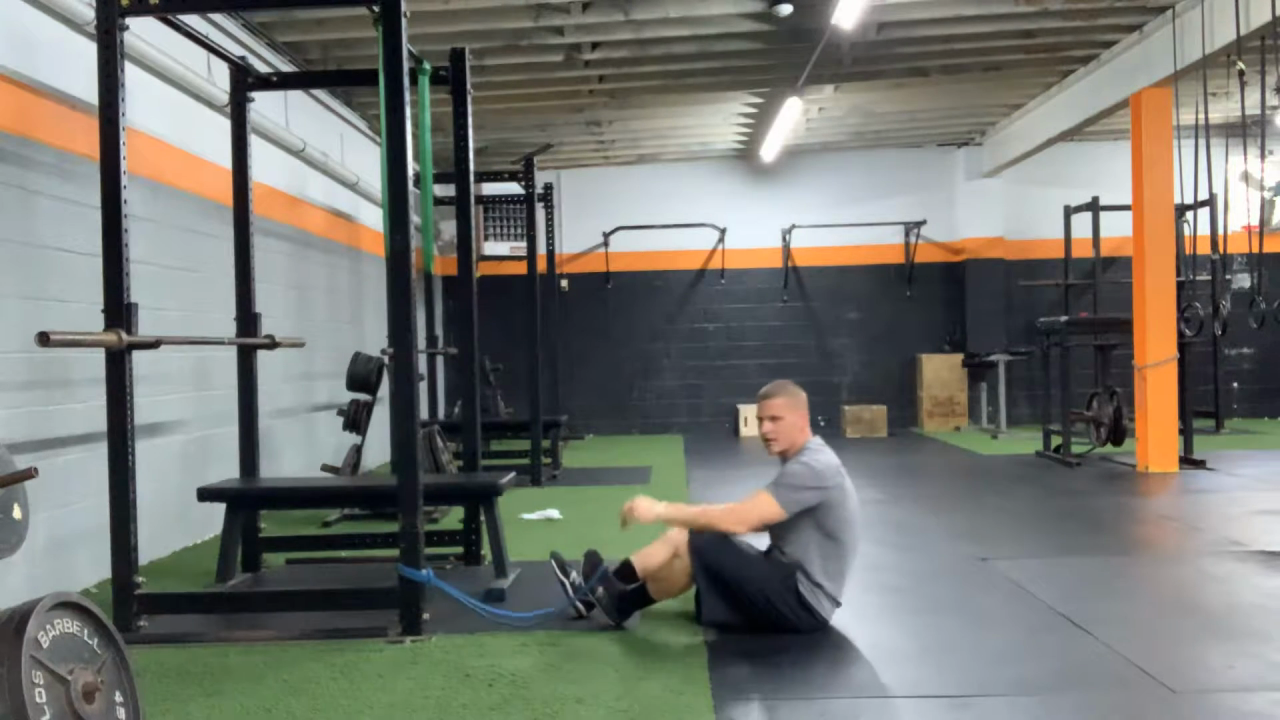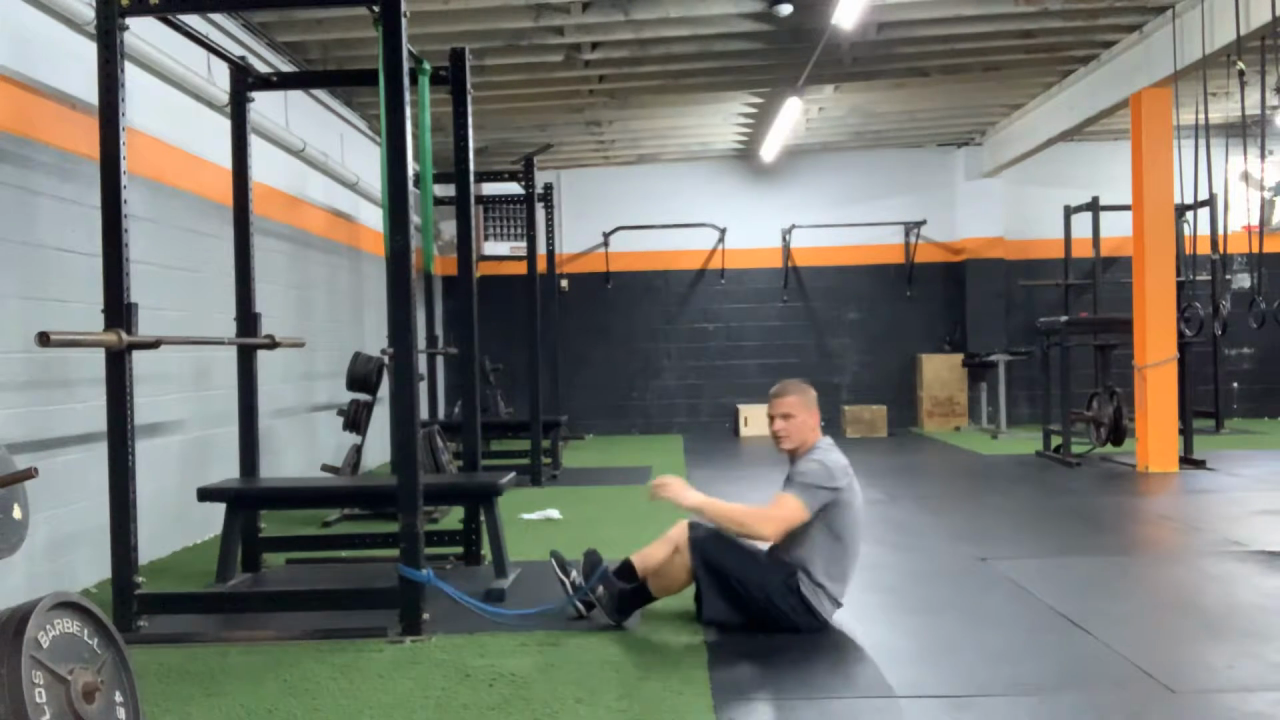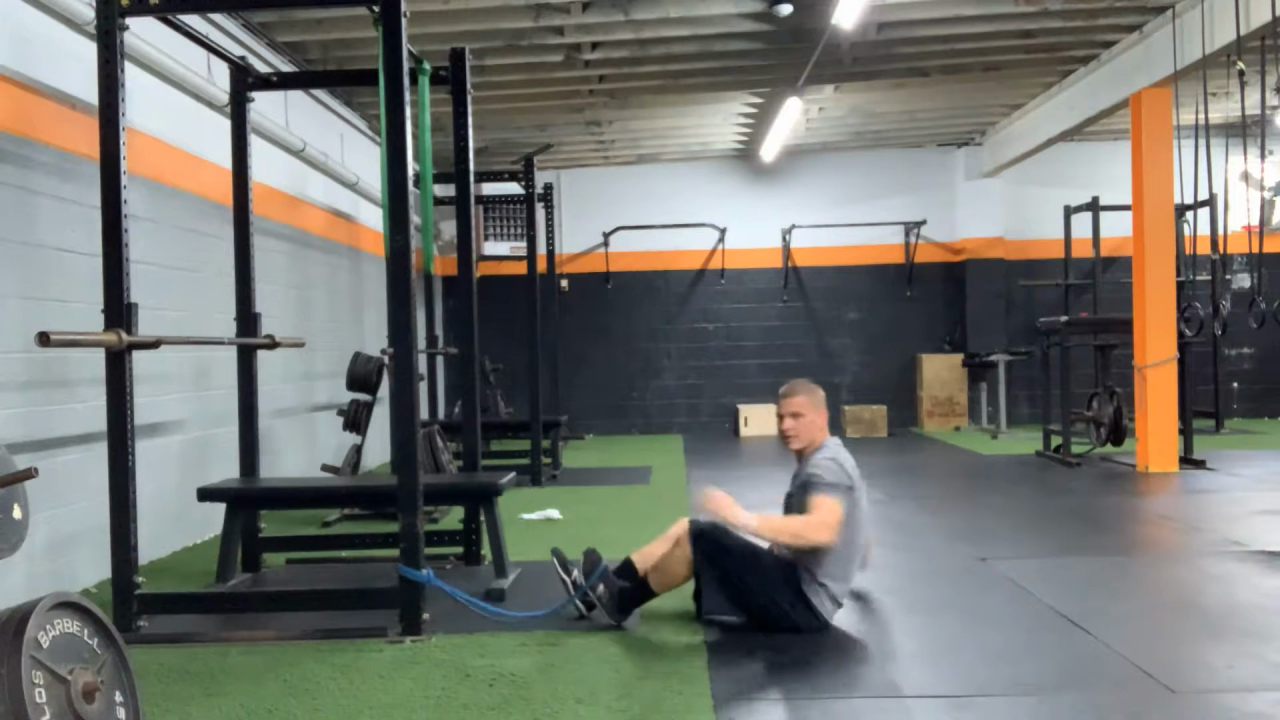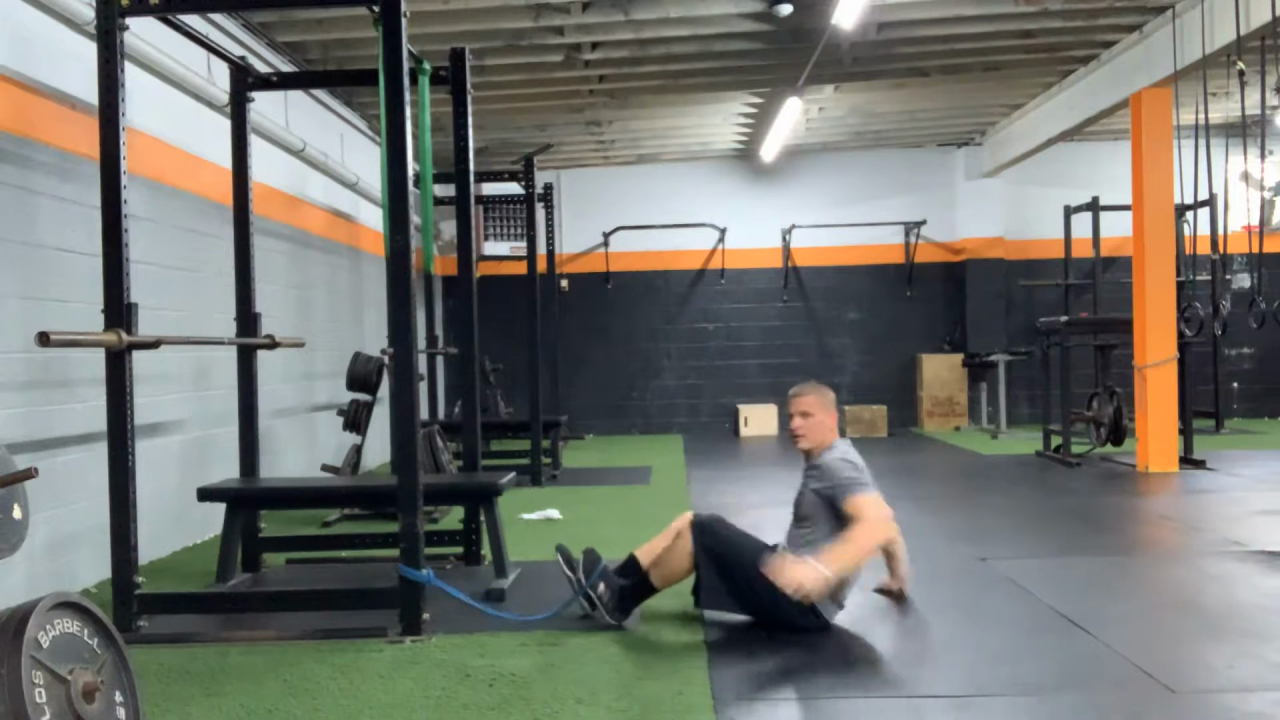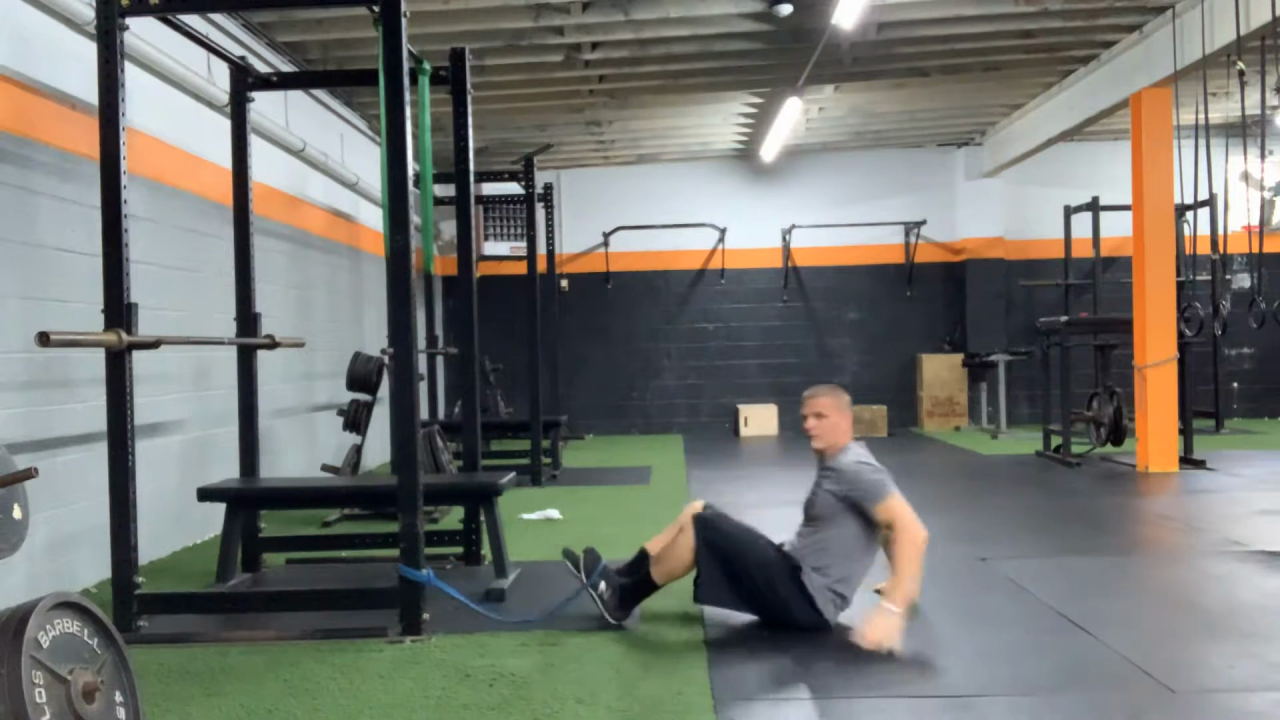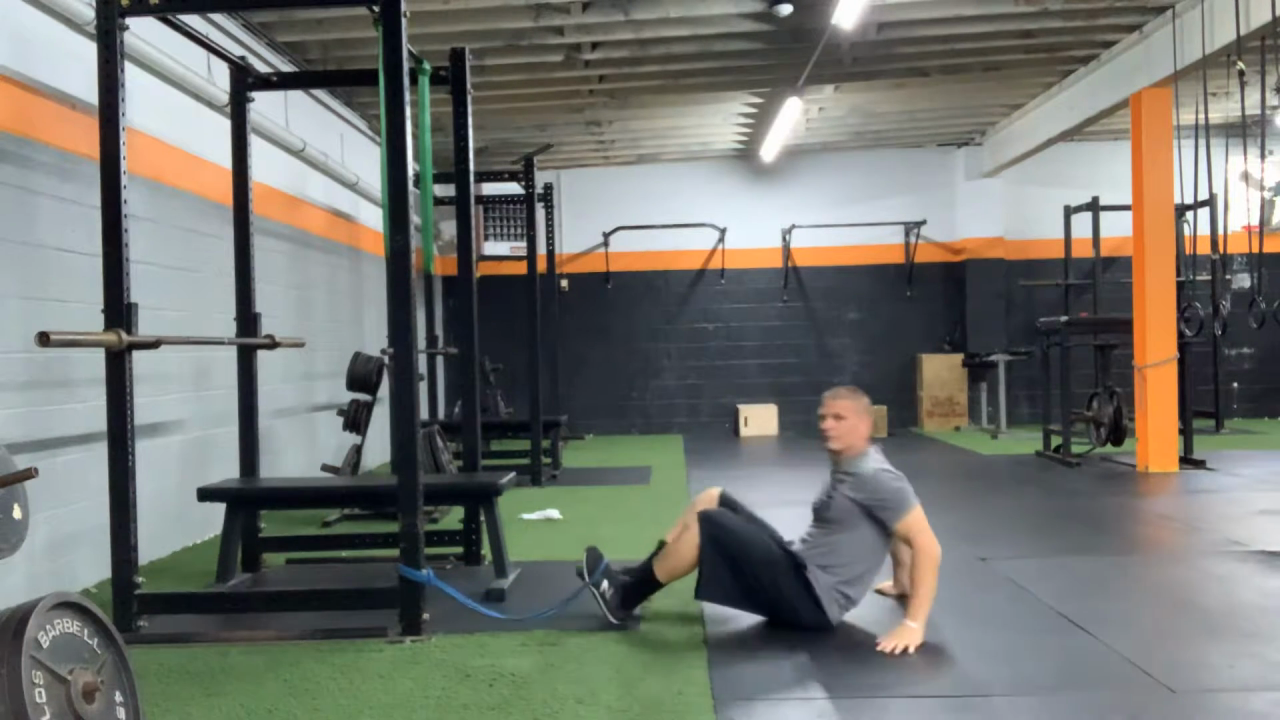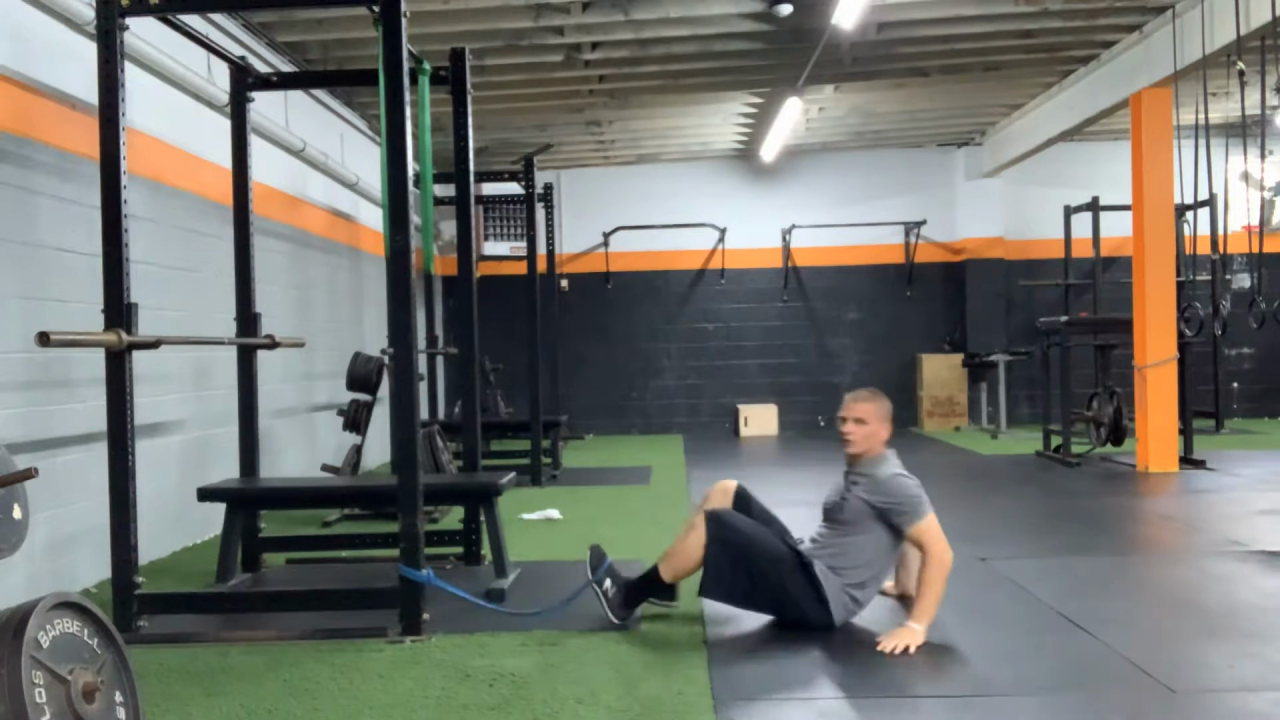
dt=0.1s
person 1, frame 1
left shoulder: (808, 468)
right shoulder: (805, 460)
left elbow: (740, 520)
left wrist: (660, 511)
right wrist: (708, 511)
left hip: (801, 603)
right hip: (790, 583)
left knee: (697, 547)
right knee: (684, 536)
left ankle: (620, 604)
right ankle: (597, 588)
person 1, frame 2
left shoulder: (820, 467)
right shoulder: (812, 460)
left elbow: (767, 526)
left wrist: (695, 500)
left hip: (802, 602)
right hip: (792, 582)
left knee: (697, 543)
right knee: (685, 533)
left ankle: (620, 603)
right ankle: (600, 587)
person 1, frame 3
left shoulder: (827, 467)
right shoulder: (817, 460)
left elbow: (819, 531)
left wrist: (747, 520)
left hip: (801, 602)
right hip: (781, 577)
left knee: (697, 536)
right knee: (686, 530)
left ankle: (619, 603)
right ankle: (604, 588)
person 1, frame 4
left shoulder: (837, 466)
right shoulder: (825, 463)
left elbow: (880, 526)
left wrist: (818, 569)
right wrist: (898, 579)
left hip: (803, 602)
right hip: (798, 580)
left knee: (702, 530)
right knee: (690, 524)
left ankle: (621, 601)
right ankle: (616, 585)
person 1, frame 5
left shoulder: (854, 469)
right shoulder: (838, 465)
left elbow: (911, 529)
right elbow: (886, 528)
left wrist: (892, 608)
right wrist: (899, 586)
left hip: (807, 602)
right hip: (791, 571)
left knee: (700, 525)
right knee: (699, 513)
left ankle: (622, 599)
right ankle: (622, 578)
person 1, frame 6
left shoulder: (873, 476)
right shoulder: (852, 468)
left elbow: (927, 545)
right elbow: (897, 534)
left wrist: (913, 623)
right wrist: (902, 585)
left hip: (813, 601)
right hip: (799, 568)
left knee: (706, 523)
right knee: (711, 500)
left ankle: (625, 597)
right ankle: (637, 578)
person 1, frame 7
left shoulder: (890, 482)
right shoulder: (861, 470)
left elbow: (938, 552)
right elbow: (899, 537)
left wrist: (916, 625)
right wrist: (903, 585)
left hip: (819, 600)
right hip: (806, 565)
left knee: (711, 524)
right knee: (725, 492)
left ankle: (629, 597)
right ankle: (660, 584)
